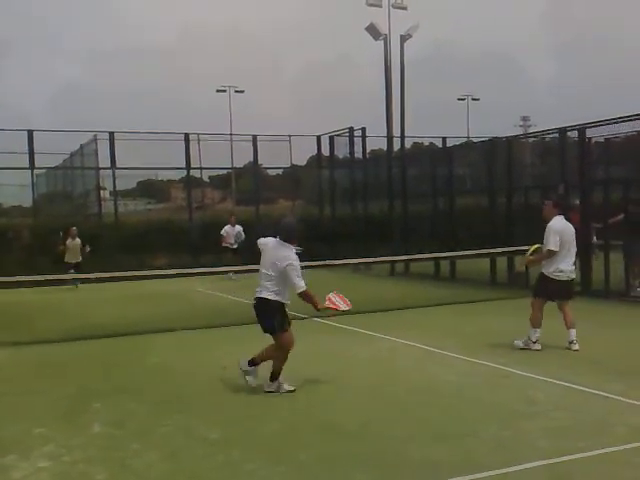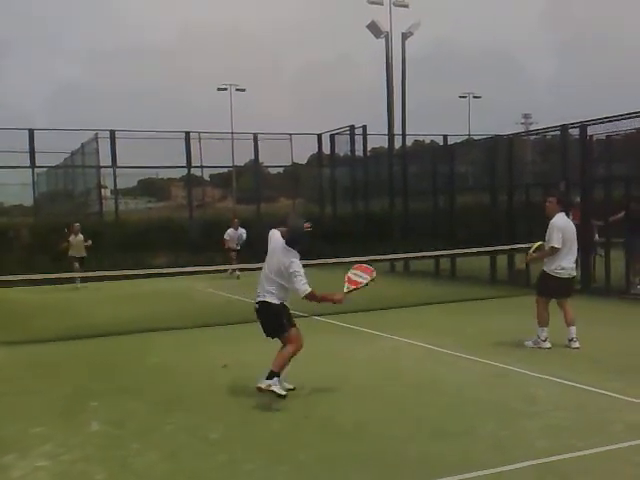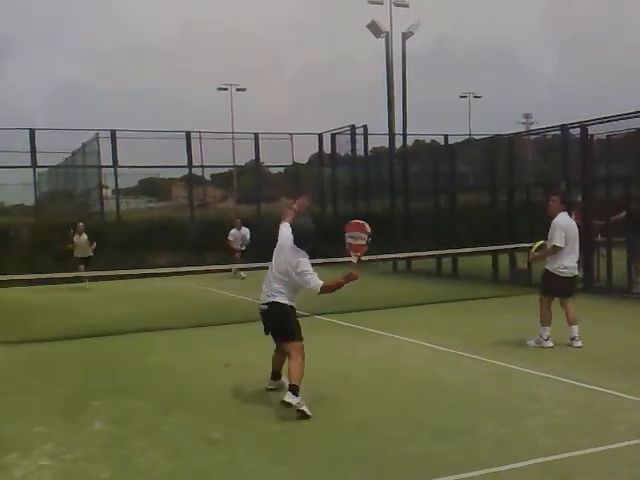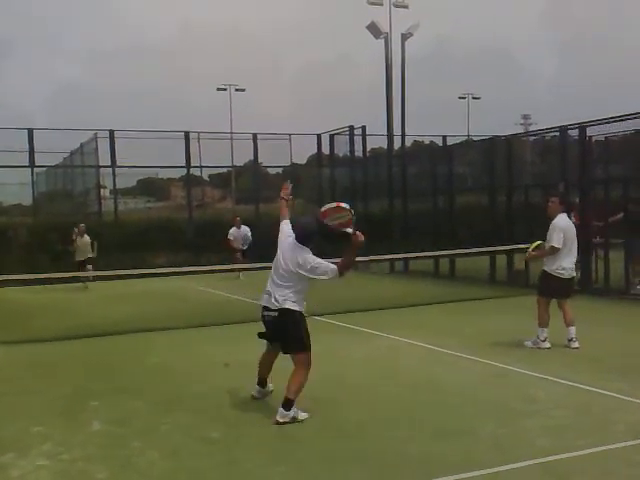
dt=0.1s
person 1, frame 1
left shoulder: (269, 243)
right shoulder: (290, 259)
left elbow: (260, 242)
right elbow: (301, 290)
left wrist: (280, 235)
right wrist: (316, 303)
left hip: (264, 300)
right hip: (271, 303)
left knee: (286, 342)
right knee: (286, 343)
left ankle: (274, 382)
right ankle: (250, 365)
person 1, frame 2
left shoulder: (276, 243)
right shoulder: (293, 265)
left elbow: (275, 231)
right elbow: (307, 294)
left wrist: (291, 229)
right wrist: (333, 298)
left hip: (264, 303)
right hip: (272, 305)
left knee: (289, 343)
right knee: (295, 343)
left ankle: (274, 380)
right ankle: (270, 380)
person 1, frame 3
left shoulder: (285, 240)
right shoulder: (301, 263)
left elbow: (286, 220)
right elbow: (321, 288)
left wrist: (296, 208)
right wrist: (346, 280)
left hip: (267, 305)
right hip: (282, 309)
left knee: (283, 345)
right knee: (297, 354)
left ankle: (275, 380)
right ankle: (293, 396)
person 1, frame 4
left shoulder: (286, 239)
right shoulder: (307, 261)
left elbow: (284, 217)
right elbow: (338, 271)
left wrist: (283, 197)
right wrist: (353, 248)
left hip: (269, 310)
right hip: (288, 313)
left knee: (272, 350)
right knee: (303, 364)
left ankle: (261, 387)
right ankle: (286, 411)
person 2, frame 1
left shoulder: (553, 225)
right shoulder: (569, 226)
left elbow: (552, 251)
left wrist: (534, 259)
right wrist: (541, 256)
left hip: (552, 274)
right hip: (568, 273)
left knee: (537, 304)
right knee: (564, 306)
left ankle: (533, 340)
right ankle: (573, 341)
person 2, frame 2
left shoulder: (555, 222)
right shoulder: (569, 223)
left elbow: (554, 248)
left wrist: (536, 257)
right wrist: (542, 253)
left hip: (553, 271)
right hip: (568, 271)
left knee: (541, 302)
right knee: (564, 303)
left ankle: (542, 339)
right ankle: (573, 339)
person 2, frame 3
left shoulder: (558, 221)
right shoulder: (571, 222)
left elbow: (556, 247)
left wrist: (538, 255)
right wrist: (544, 252)
left hip: (556, 270)
right hip: (570, 270)
left knee: (545, 301)
right knee: (566, 302)
left ankle: (545, 338)
right ankle: (575, 337)
person 2, frame 4
left shoulder: (557, 223)
right shoulder: (568, 223)
left elbow: (554, 248)
left wrist: (536, 255)
right wrist: (542, 252)
left hip: (554, 271)
right hip: (567, 271)
left knee: (542, 303)
right knee: (564, 303)
left ankle: (542, 339)
right ankle: (572, 338)
